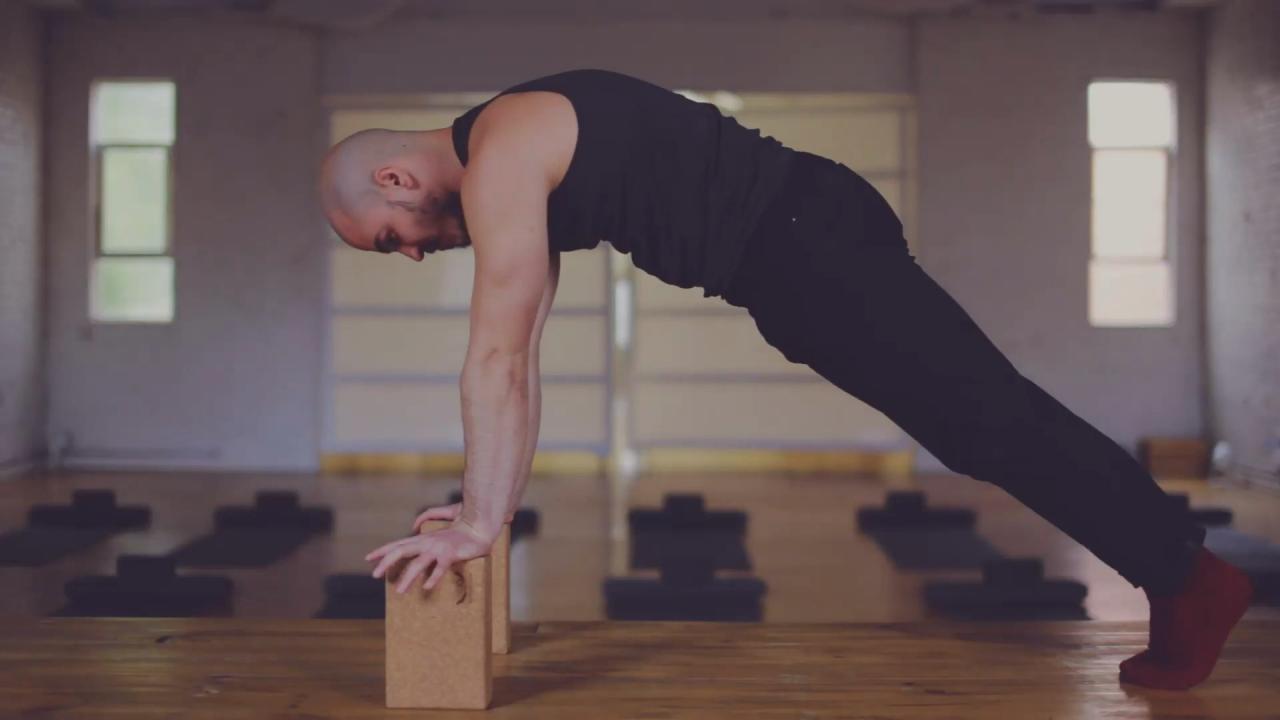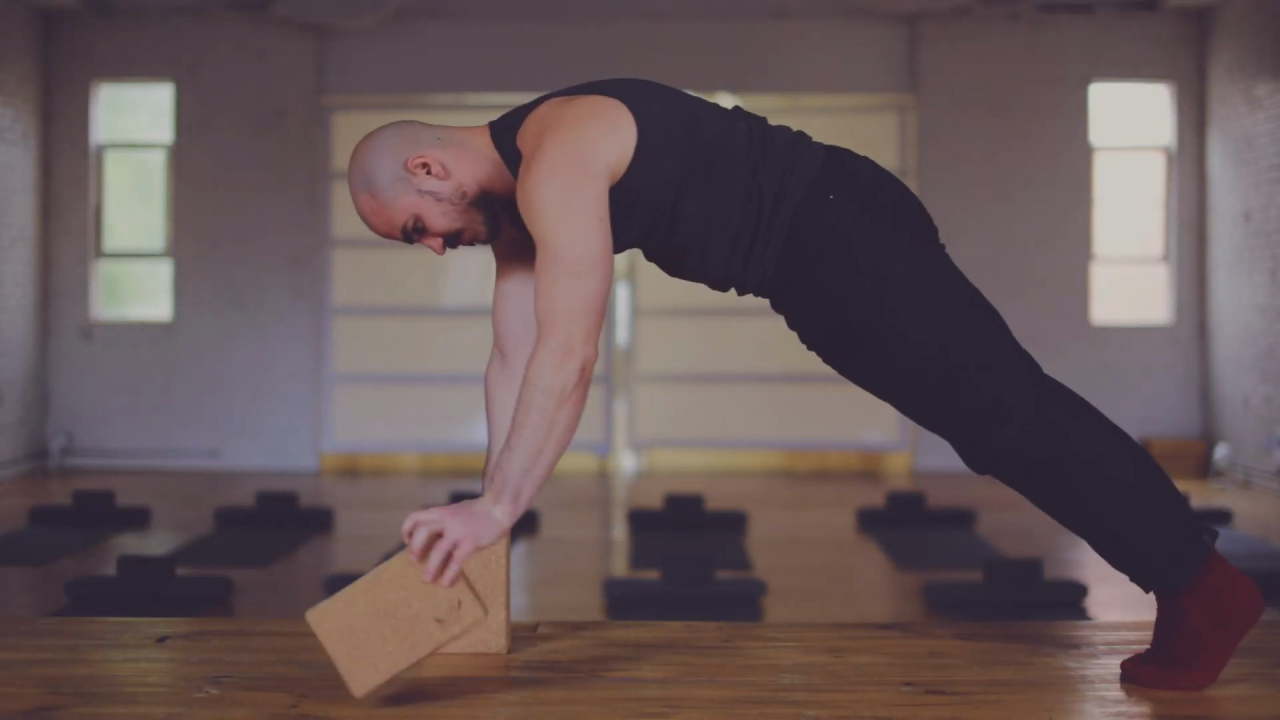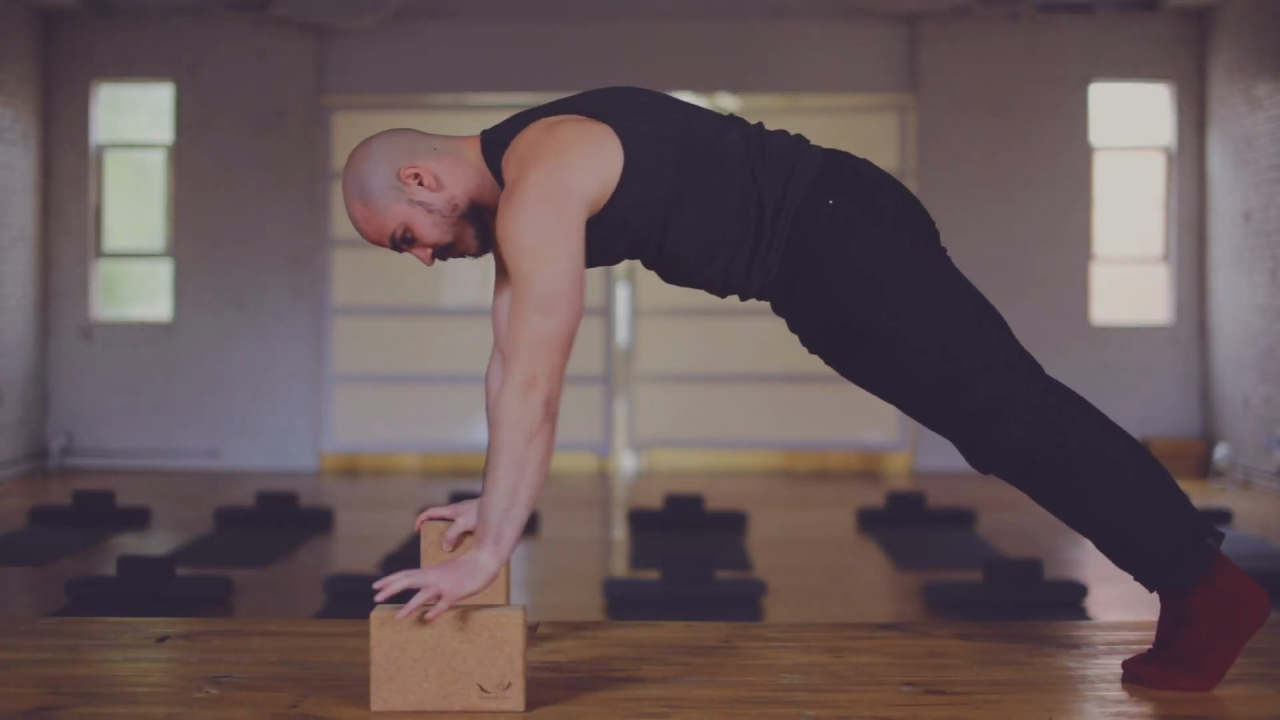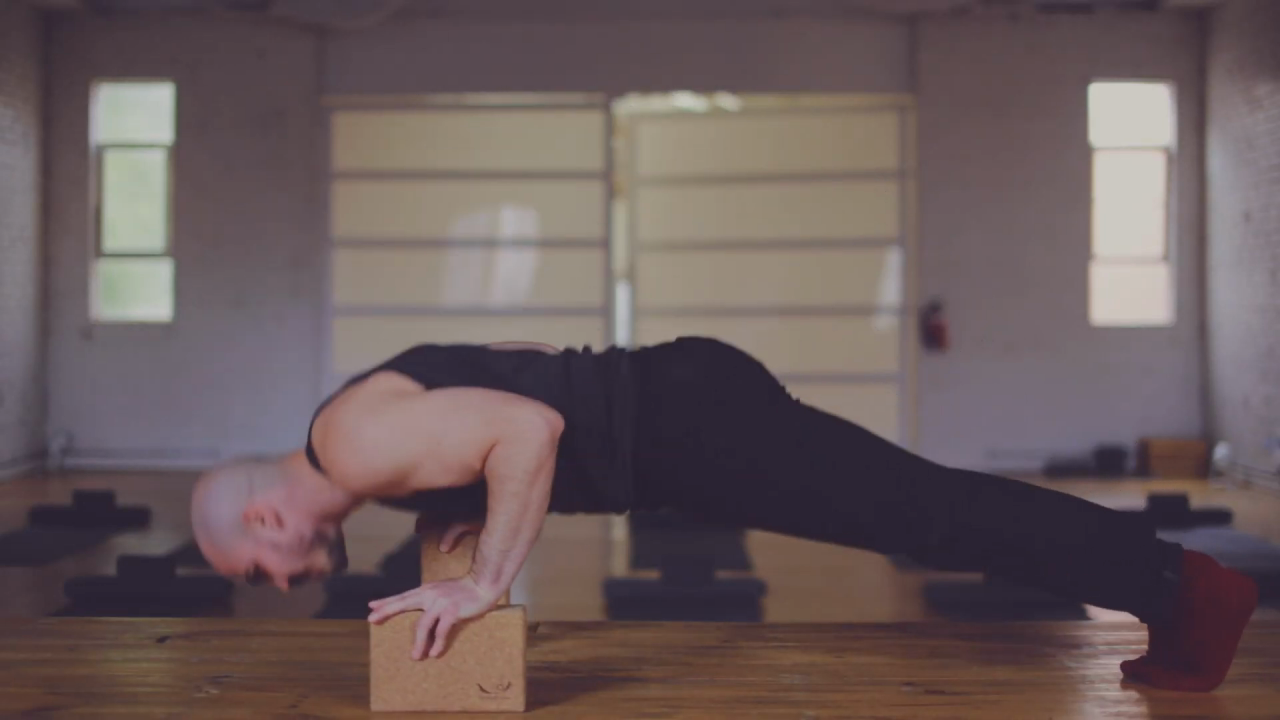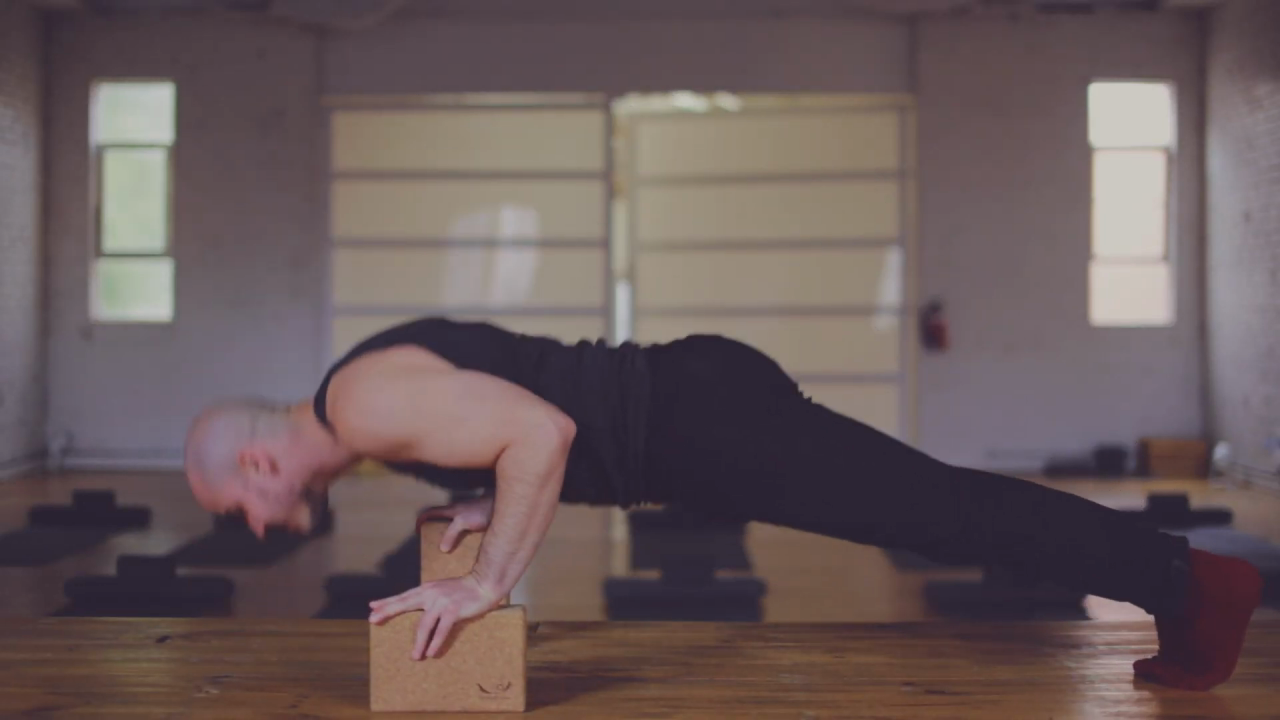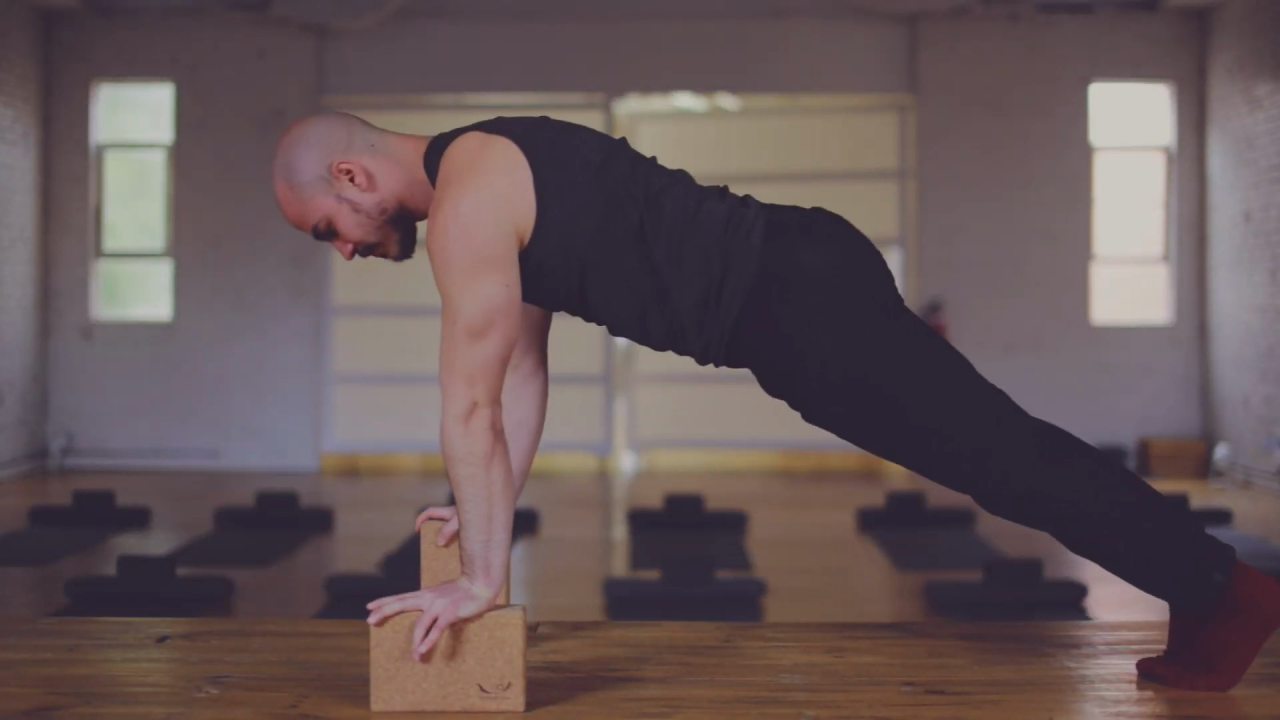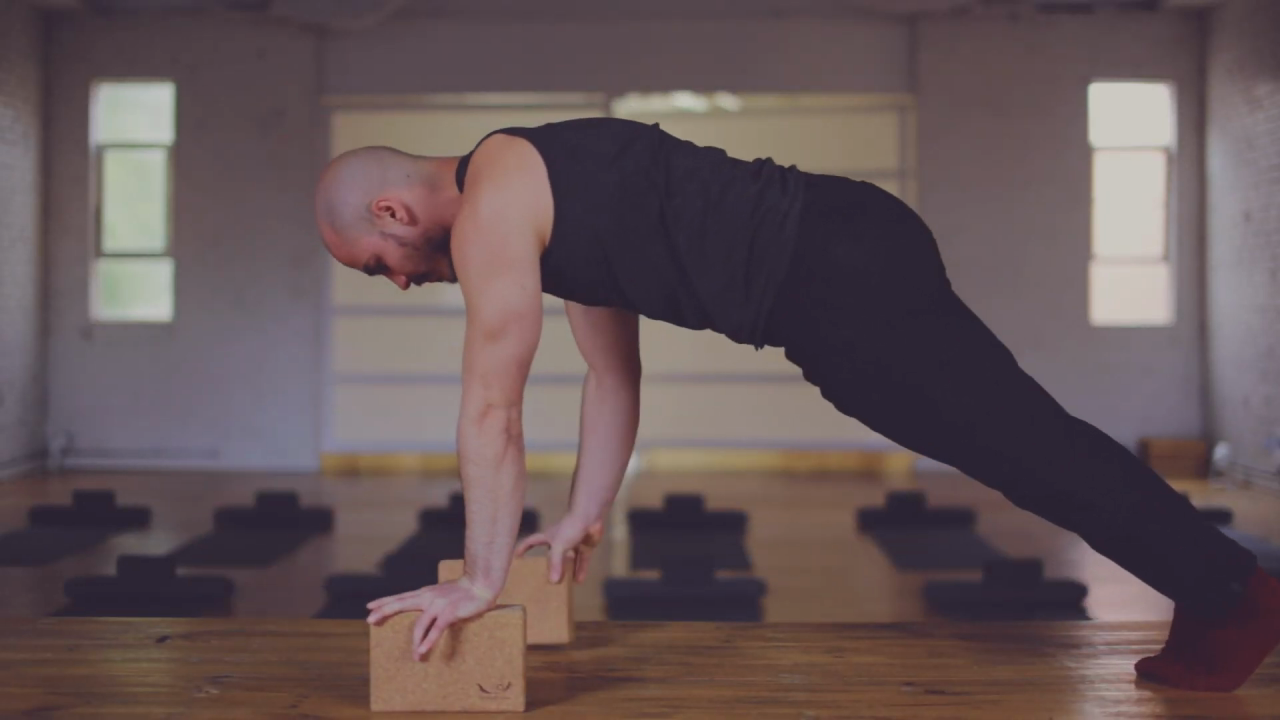
dt=0.7s
person 1, frame 1
left shoulder: (500, 159)
right shoulder: (510, 174)
left elbow: (496, 355)
right elbow: (517, 354)
left wrist: (480, 523)
right wrist: (491, 502)
left hip: (806, 239)
right hip: (791, 248)
left knee: (990, 420)
right knee: (981, 421)
left ankle: (1190, 579)
right ankle: (1176, 578)
person 1, frame 2
left shoulder: (556, 159)
right shoulder: (512, 191)
left elbow: (568, 352)
right elbow: (516, 352)
left wrist: (499, 508)
right wrist: (494, 495)
left hip: (841, 229)
right hip: (810, 263)
left knee: (1011, 413)
right knee: (995, 422)
left ankle: (1204, 584)
right ankle: (1187, 588)
person 1, frame 3
left shoulder: (536, 188)
right shoulder: (512, 188)
left elbow: (532, 381)
right elbow: (512, 356)
left wrist: (487, 554)
right wrist: (491, 502)
left hip: (840, 234)
right hip: (816, 256)
left knee: (1014, 417)
right knee: (1002, 423)
left ankle: (1207, 588)
right ankle: (1192, 591)
person 1, frame 4
left shoulder: (352, 442)
right shoulder: (372, 420)
left elbow: (533, 426)
right elbow: (535, 364)
left wrist: (485, 581)
right wrist: (495, 514)
left hip: (691, 428)
right hip: (684, 403)
left knee: (941, 517)
right knee: (936, 510)
left ankle: (1186, 589)
right ankle: (1168, 584)
person 1, frame 5
left shoulder: (364, 408)
right shoulder: (370, 386)
left elbow: (544, 427)
left wrist: (488, 578)
right wrist: (496, 499)
left hip: (700, 423)
right hip: (690, 401)
left knee: (950, 516)
right knee: (944, 507)
left ankle: (1189, 585)
right ankle: (1180, 584)
person 1, frame 6
left shoulder: (466, 204)
right shoulder: (493, 174)
left elbow: (470, 404)
right elbow: (520, 363)
left wrist: (480, 578)
right wrist: (492, 506)
left hip: (797, 302)
right hip: (798, 277)
left knee: (1000, 461)
right knee: (998, 452)
person 1, frame 7
left shoulder: (491, 205)
right shoulder: (541, 194)
left elbow: (490, 407)
right elbow: (614, 372)
left wrist: (481, 577)
right wrist: (583, 519)
left hip: (836, 278)
right hip: (843, 246)
left knee: (1028, 453)
right knee: (1029, 444)
